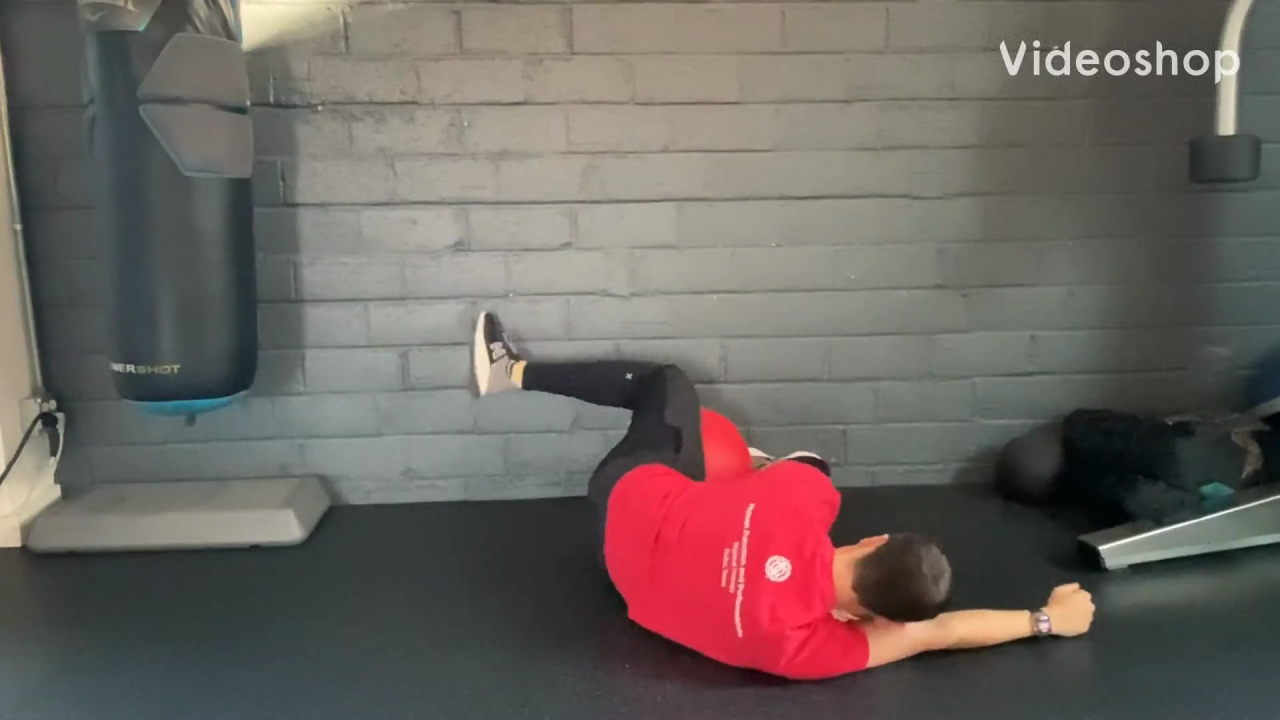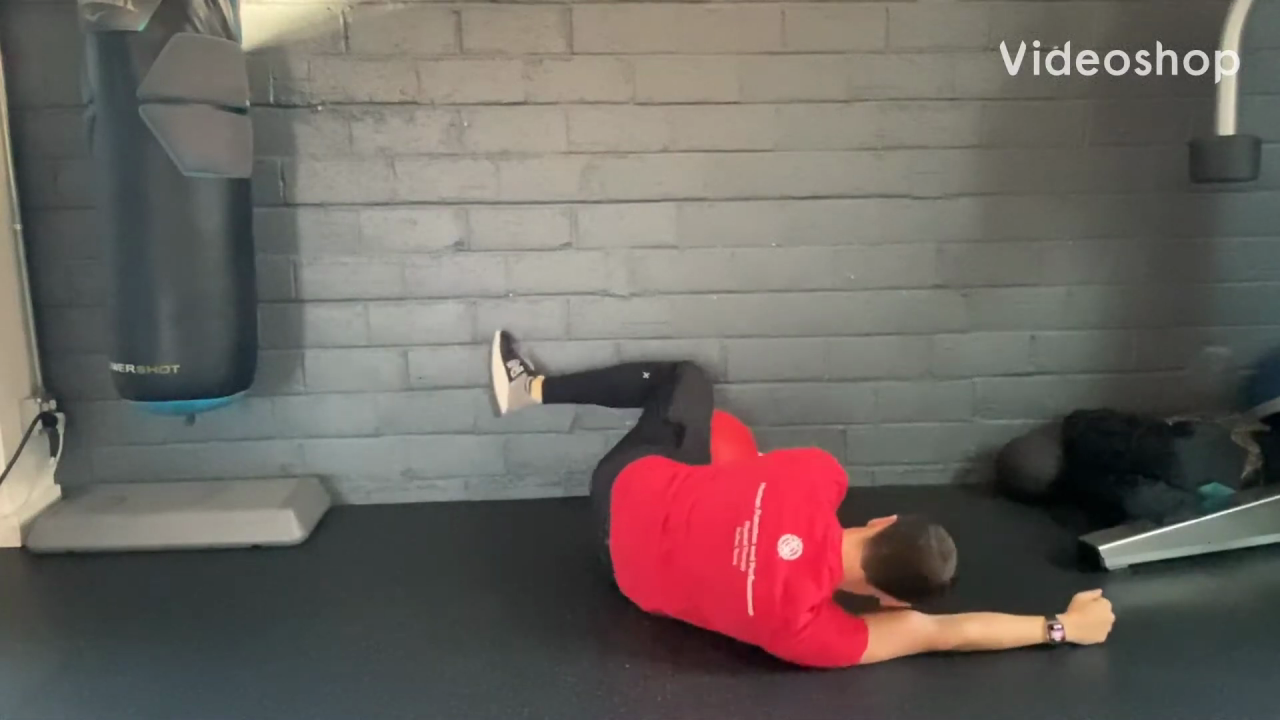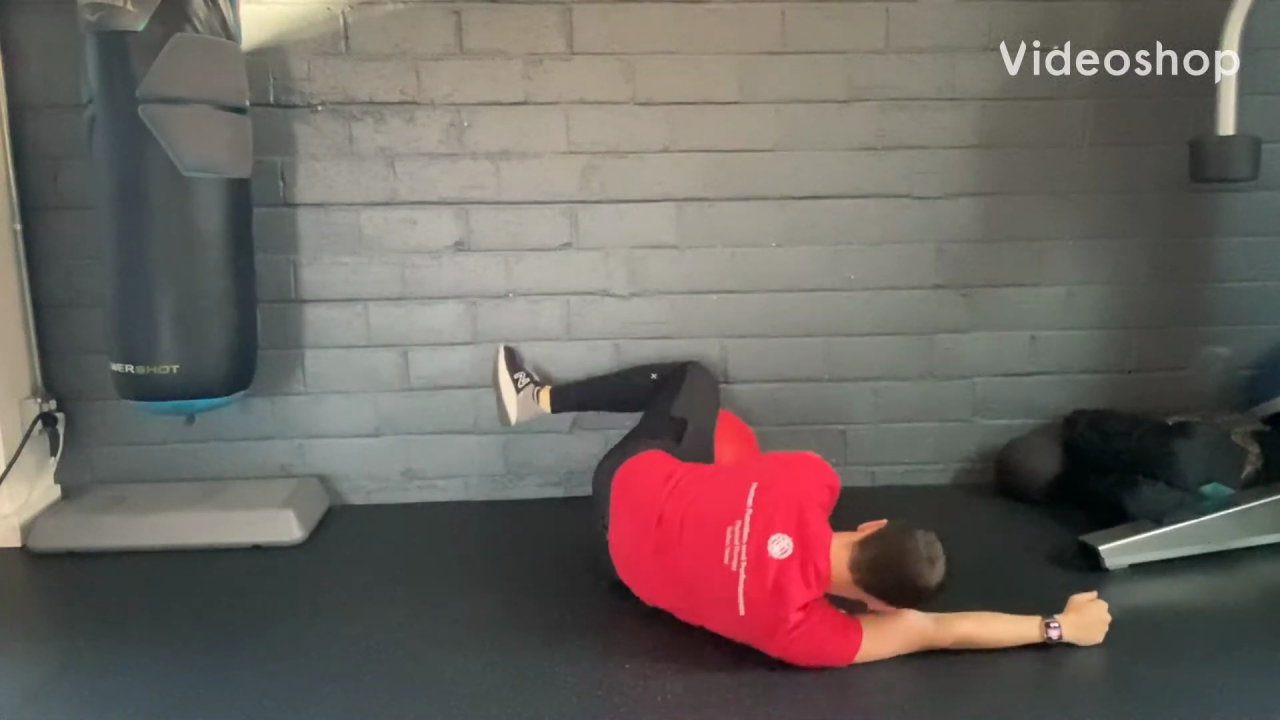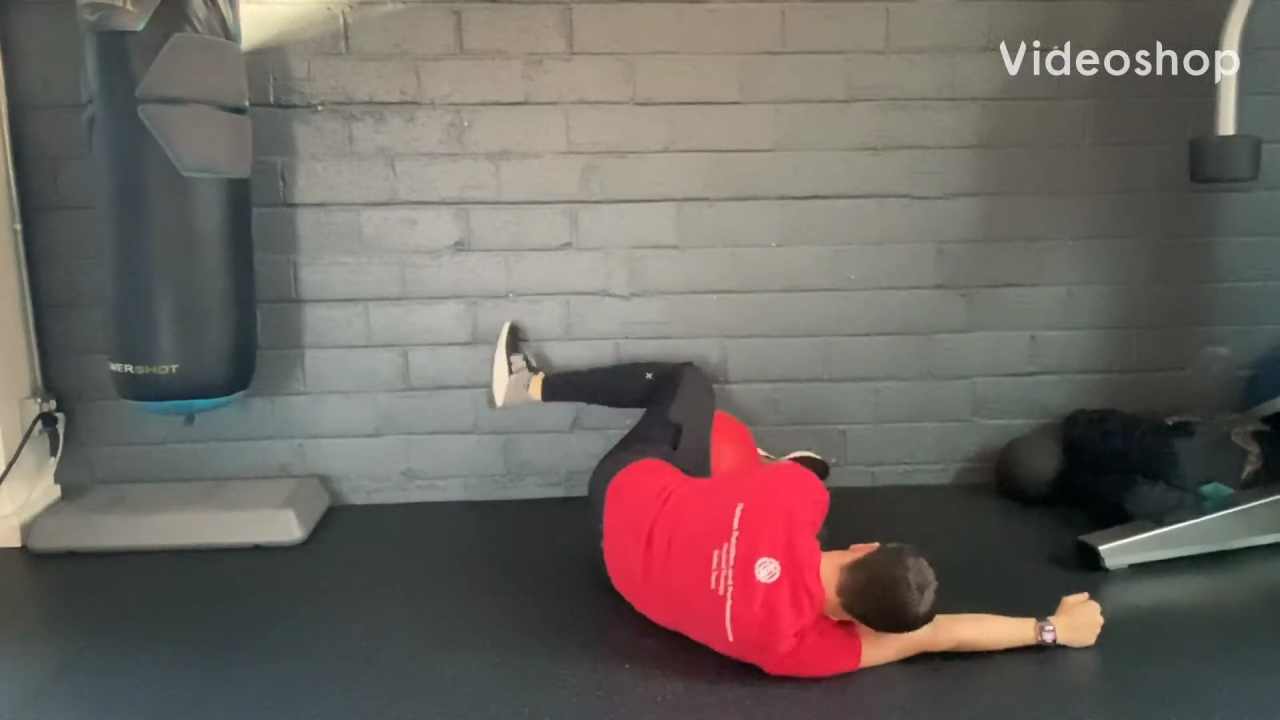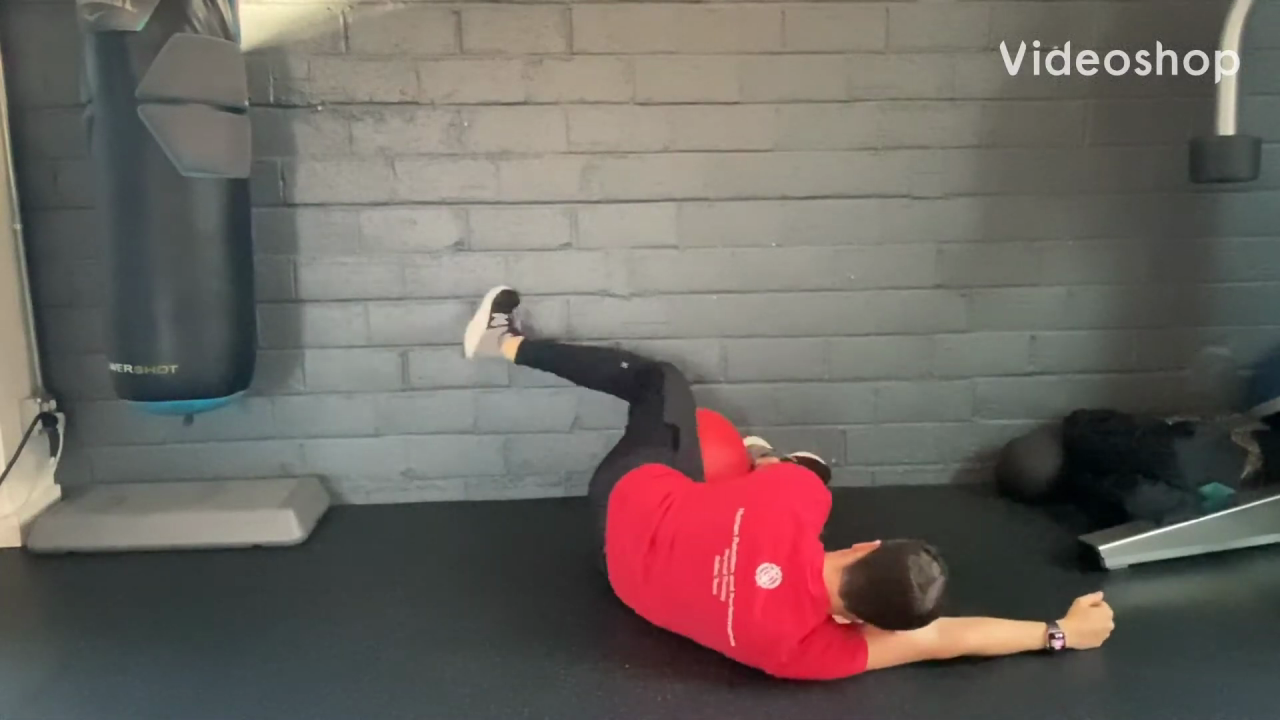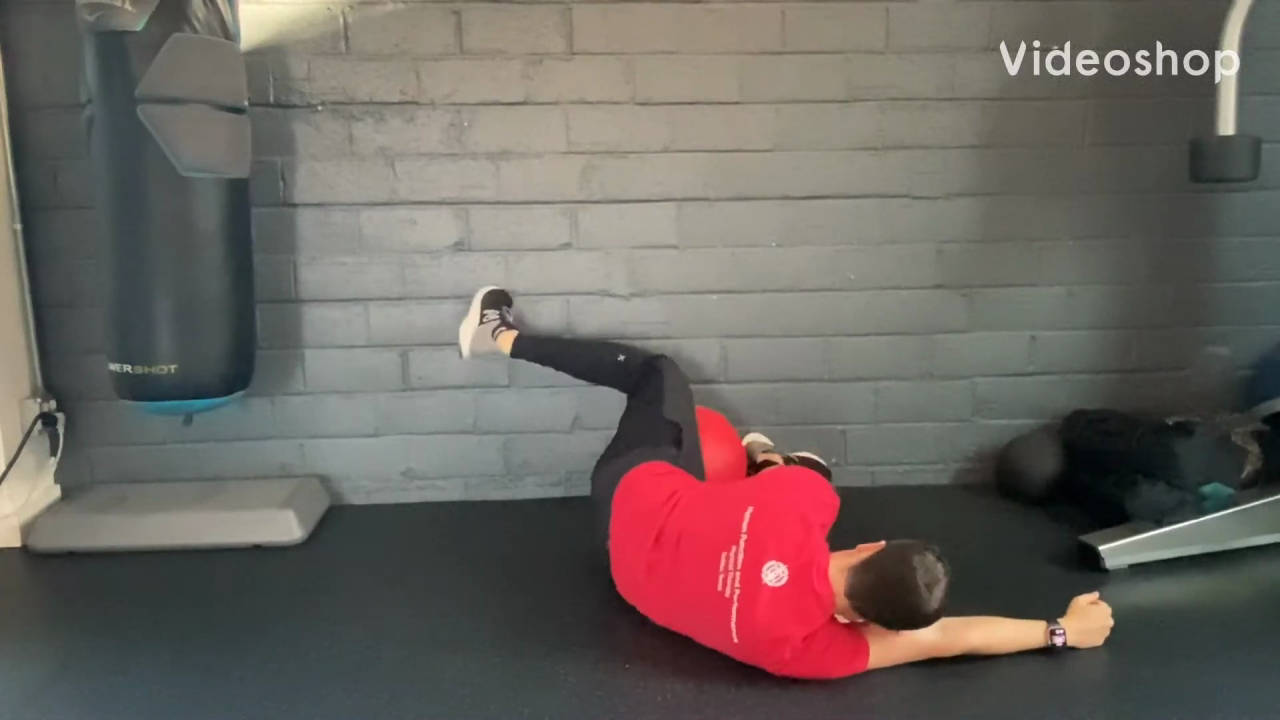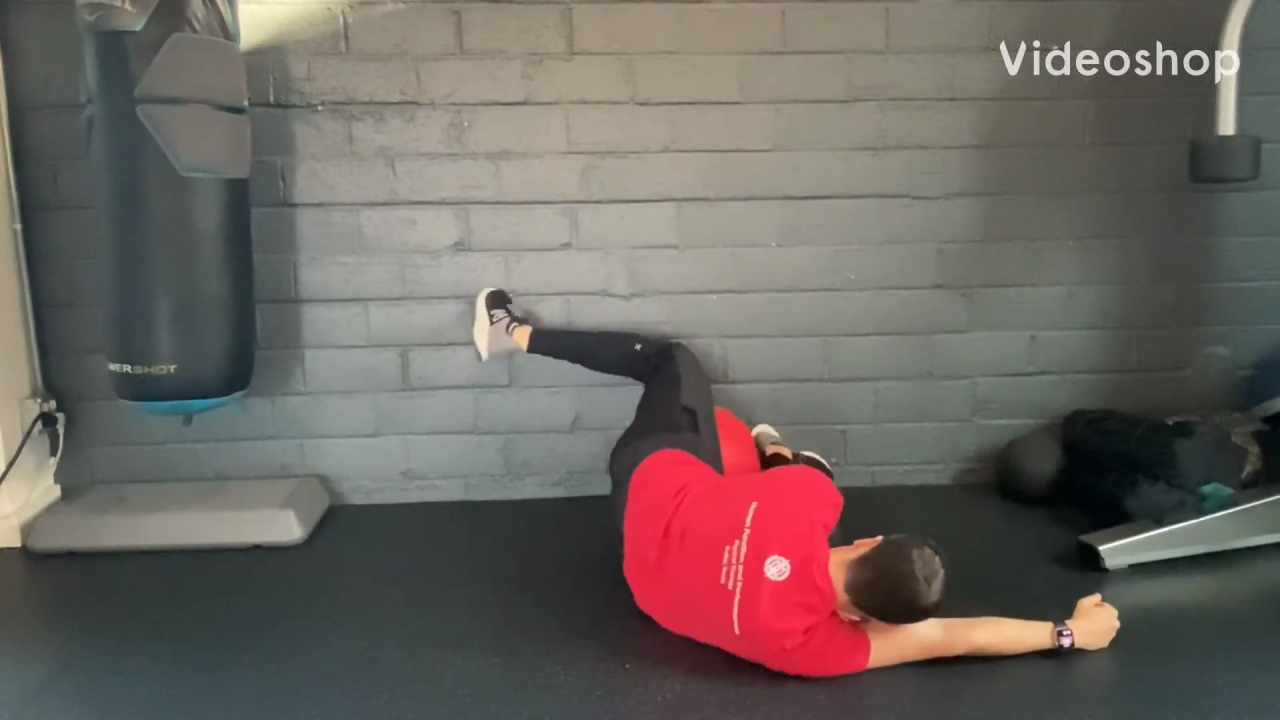
dt=0.2s
person 1, frame 1
left shoulder: (805, 492)
right shoulder: (794, 647)
right elbow: (937, 634)
right wrist: (1048, 619)
left hip: (632, 490)
right hip: (631, 537)
left knee: (667, 381)
left ankle: (511, 372)
person 1, frame 2
left shoulder: (817, 475)
right shoulder: (803, 630)
right elbow: (942, 633)
right wrist: (1064, 627)
left hip: (637, 484)
right hip: (634, 544)
left knee: (684, 376)
left ankle: (530, 388)
person 1, frame 3
left shoulder: (805, 478)
right shoulder: (795, 630)
right elbow: (938, 632)
right wrist: (1060, 626)
left hip: (634, 480)
right hip: (638, 521)
left knee: (693, 378)
left ankle: (539, 398)
person 1, frame 4
left shoulder: (791, 493)
right shoulder: (794, 648)
right elbow: (940, 637)
right wrist: (1055, 628)
left hip: (632, 491)
right hip: (637, 523)
left knee: (685, 379)
left ankle: (525, 381)
person 1, frame 5
left shoulder: (796, 496)
right shoulder: (799, 651)
right elbow: (945, 641)
right wrist: (1062, 632)
left hip: (636, 491)
left knee: (661, 378)
left ankle: (507, 343)
person 1, frame 6
left shoulder: (805, 499)
right shoulder: (801, 649)
right elbow: (948, 640)
right wrist: (1063, 630)
left hip: (643, 489)
right hip: (645, 531)
left knee: (658, 371)
left ankle: (502, 337)
person 1, frame 7
left shoulder: (808, 498)
right shoulder: (803, 644)
right elbow: (952, 640)
right wrist: (1071, 632)
left hip: (657, 477)
left knee: (673, 359)
left ankle: (516, 334)
